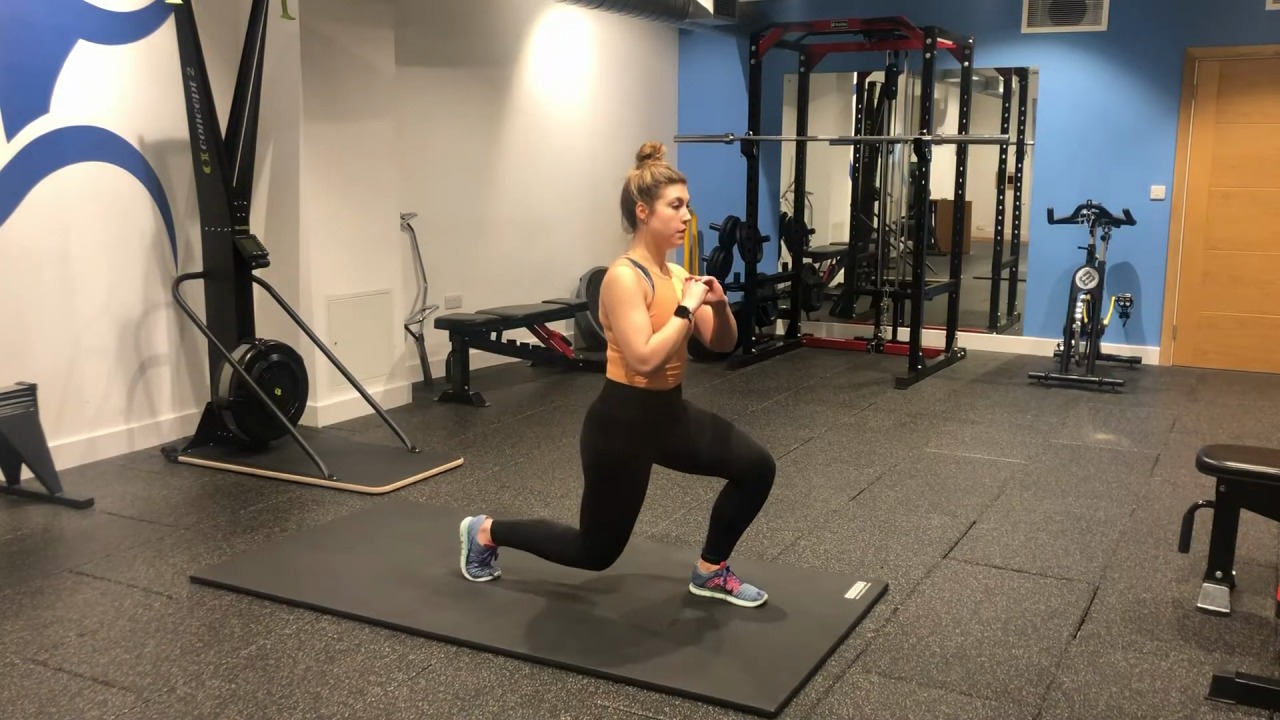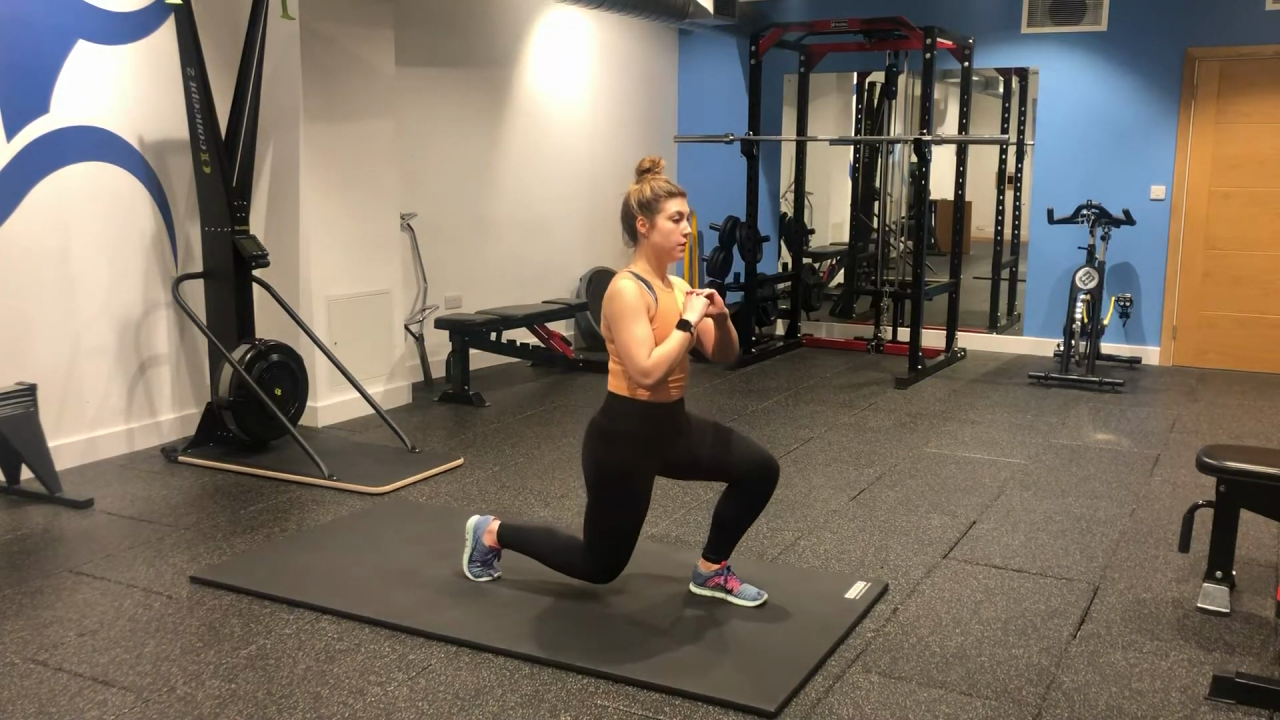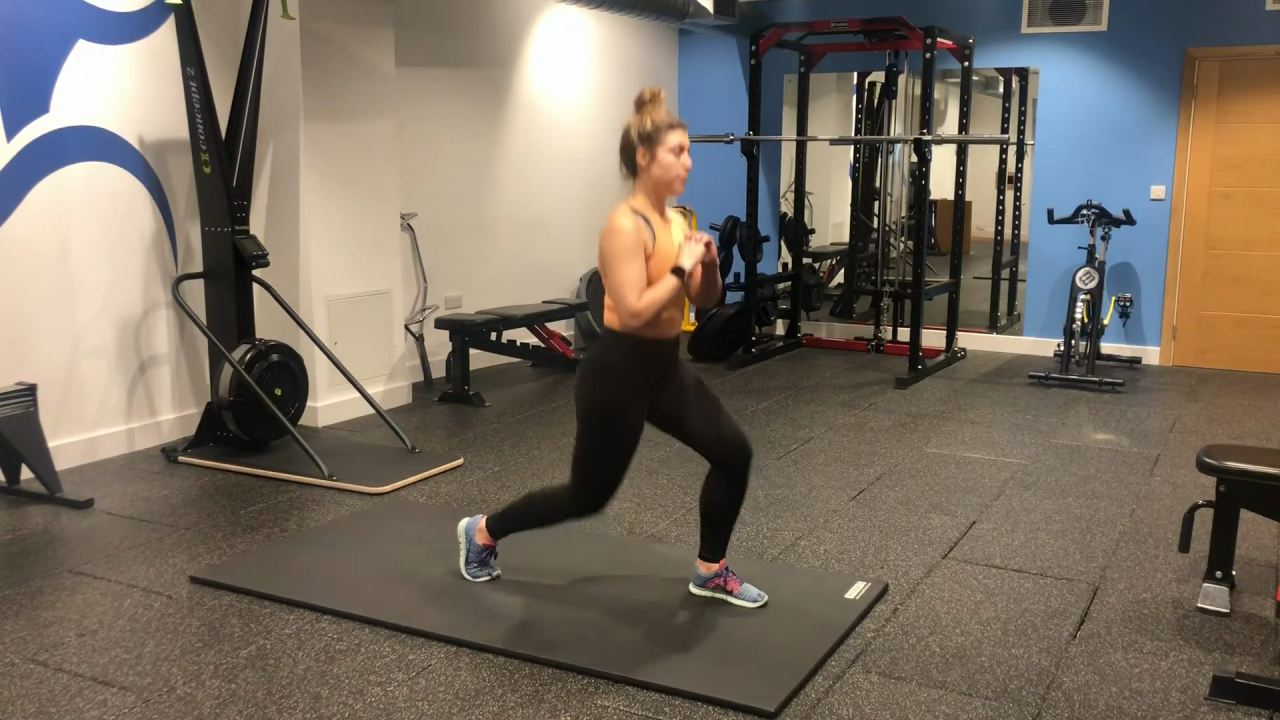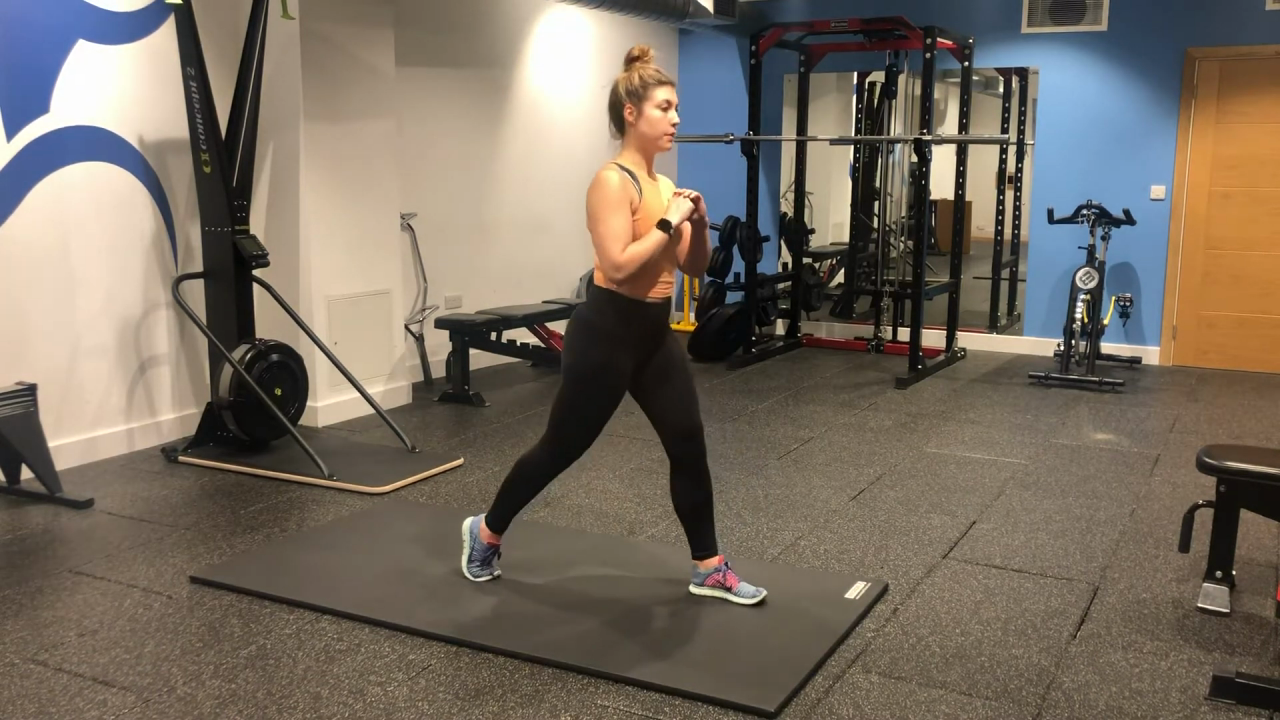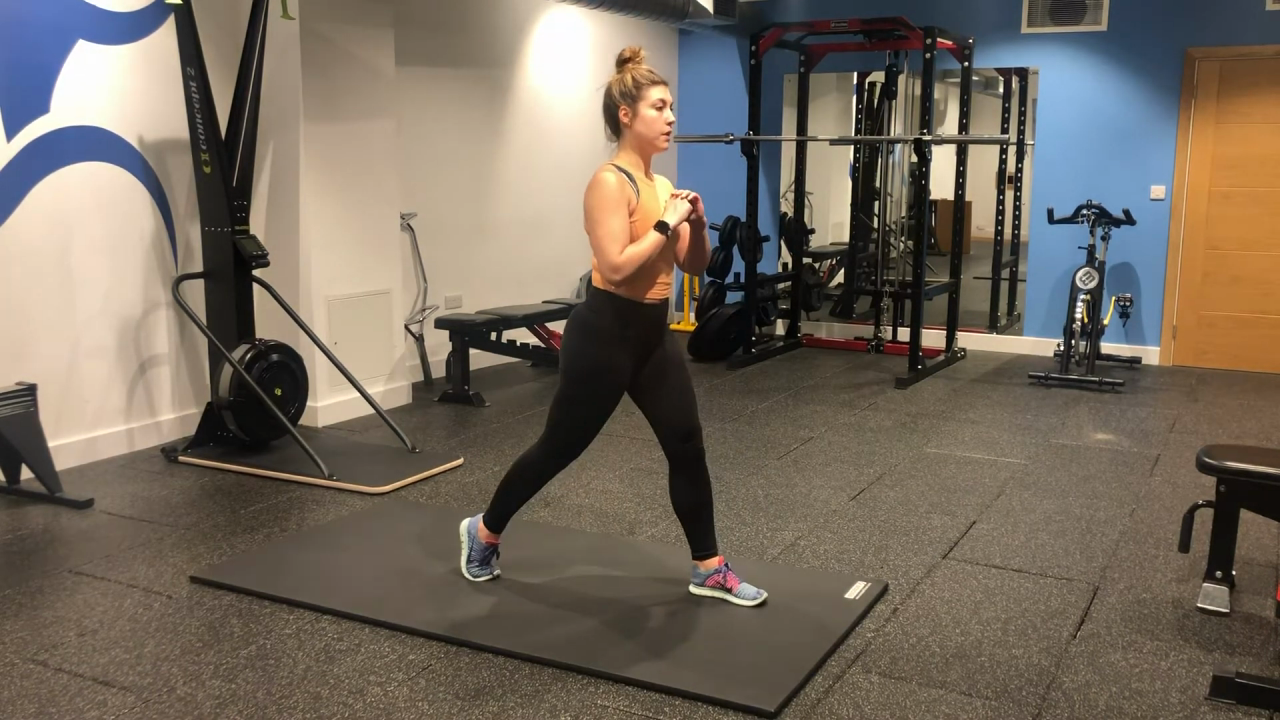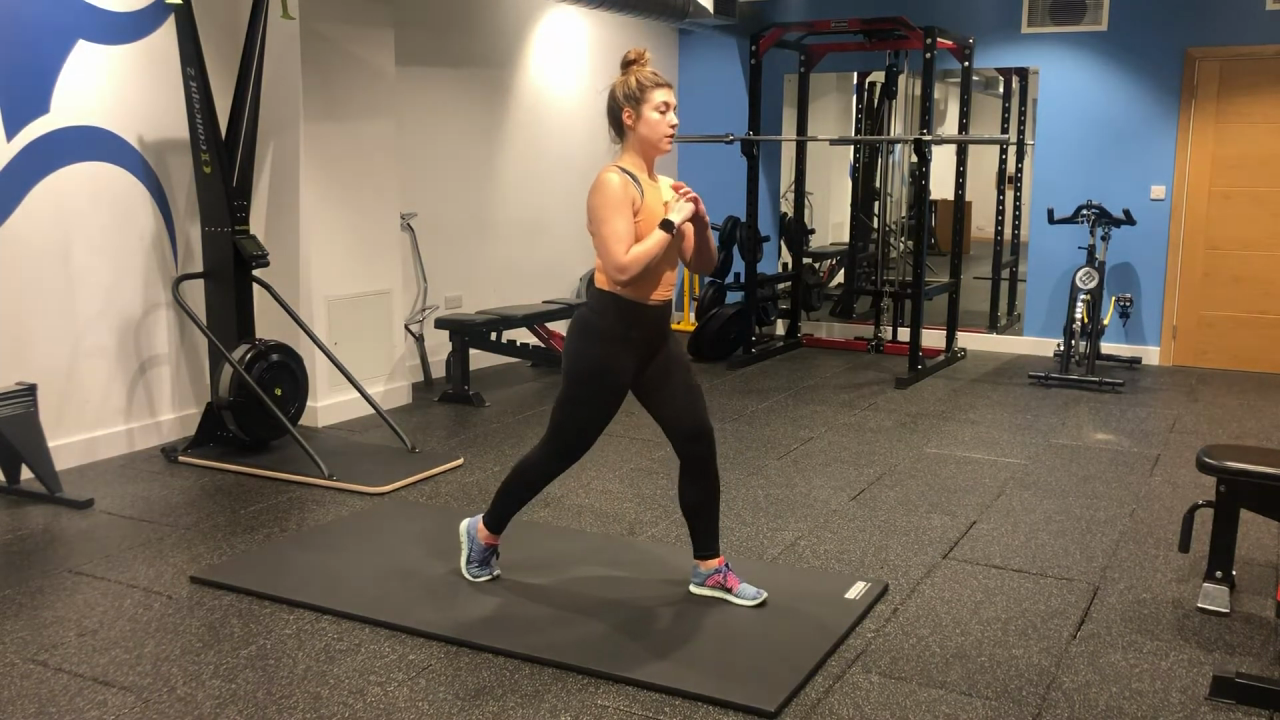
dt=0.5s
person 1, frame 1
left shoulder: (675, 274)
right shoulder: (624, 277)
left elbow: (723, 344)
right elbow: (644, 359)
left wrist: (718, 304)
right wrist: (688, 307)
left hip: (670, 412)
right hip: (621, 421)
left knee: (756, 467)
right knee: (596, 551)
left ankle: (710, 571)
right ankle: (485, 532)
person 1, frame 2
left shoulder: (677, 287)
right shoulder: (627, 290)
left elbow: (725, 356)
right elbow: (646, 373)
left wrist: (719, 317)
right wrist: (688, 321)
left hip: (671, 424)
right hip: (624, 433)
left knee: (760, 470)
right knee: (601, 565)
left ankle: (710, 571)
right ankle: (492, 533)
person 1, frame 3
left shoulder: (675, 222)
right shoulder: (625, 225)
left elbow: (705, 299)
right elbow: (634, 311)
left wrist: (709, 262)
right wrist: (683, 265)
left hip: (665, 368)
right hip: (618, 371)
left knee: (734, 453)
right knee: (587, 495)
left ankle: (710, 571)
right ankle: (483, 531)
person 1, frame 4
left shoulder: (664, 184)
right shoulder: (612, 181)
left elbow: (694, 267)
right elbow: (618, 266)
left wrist: (698, 222)
right wrist: (669, 222)
left hip: (654, 333)
right hip: (607, 332)
left knee: (689, 447)
right knee: (561, 448)
left ankle: (709, 569)
right ankle: (485, 532)
person 1, frame 5
left shoulder: (661, 184)
right shoulder: (609, 182)
left elbow: (694, 265)
right elbow: (616, 267)
left wrist: (696, 222)
right wrist: (667, 223)
left hip: (653, 333)
right hip: (604, 333)
left knee: (688, 447)
right knee: (559, 448)
left ankle: (709, 569)
right ankle: (484, 531)
person 1, frame 6
left shoulder: (664, 185)
right shoulder: (613, 184)
left elbow: (703, 265)
right elbow: (622, 267)
left wrist: (698, 219)
right wrist: (672, 222)
left hip: (655, 335)
right hip: (606, 334)
left knee: (698, 445)
right knee: (561, 450)
left ankle: (710, 569)
right ankle: (483, 532)
